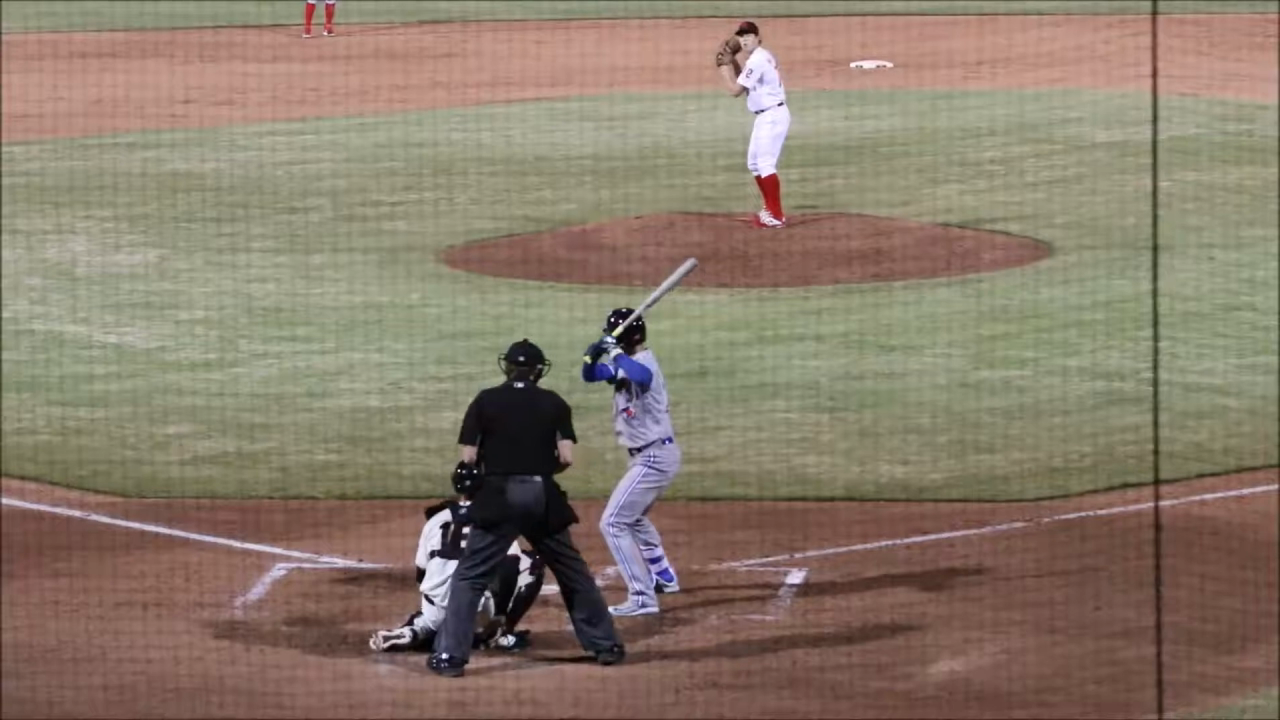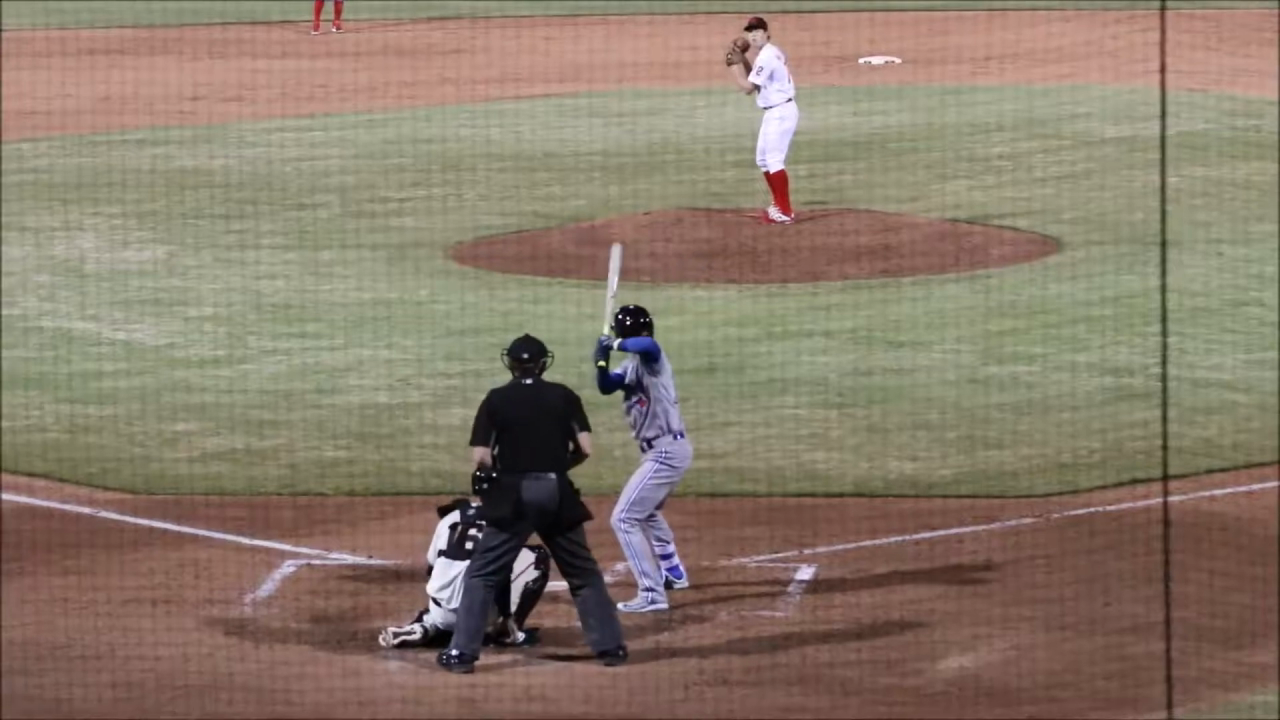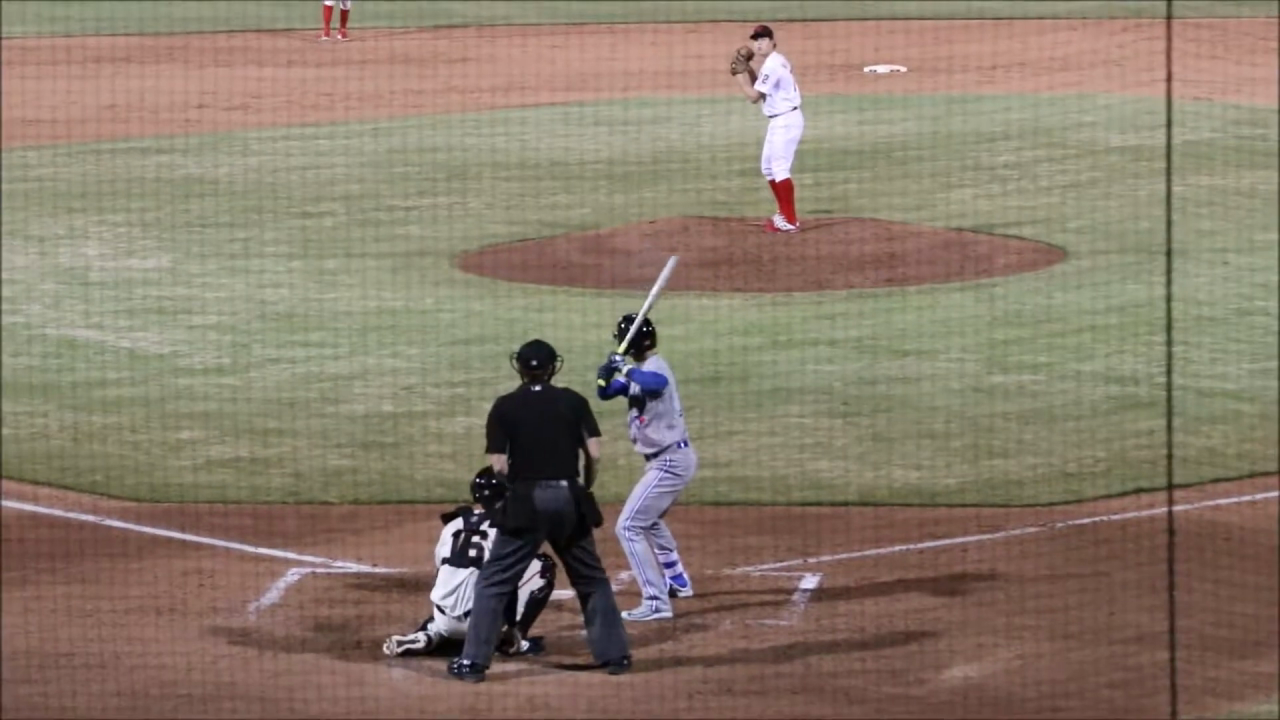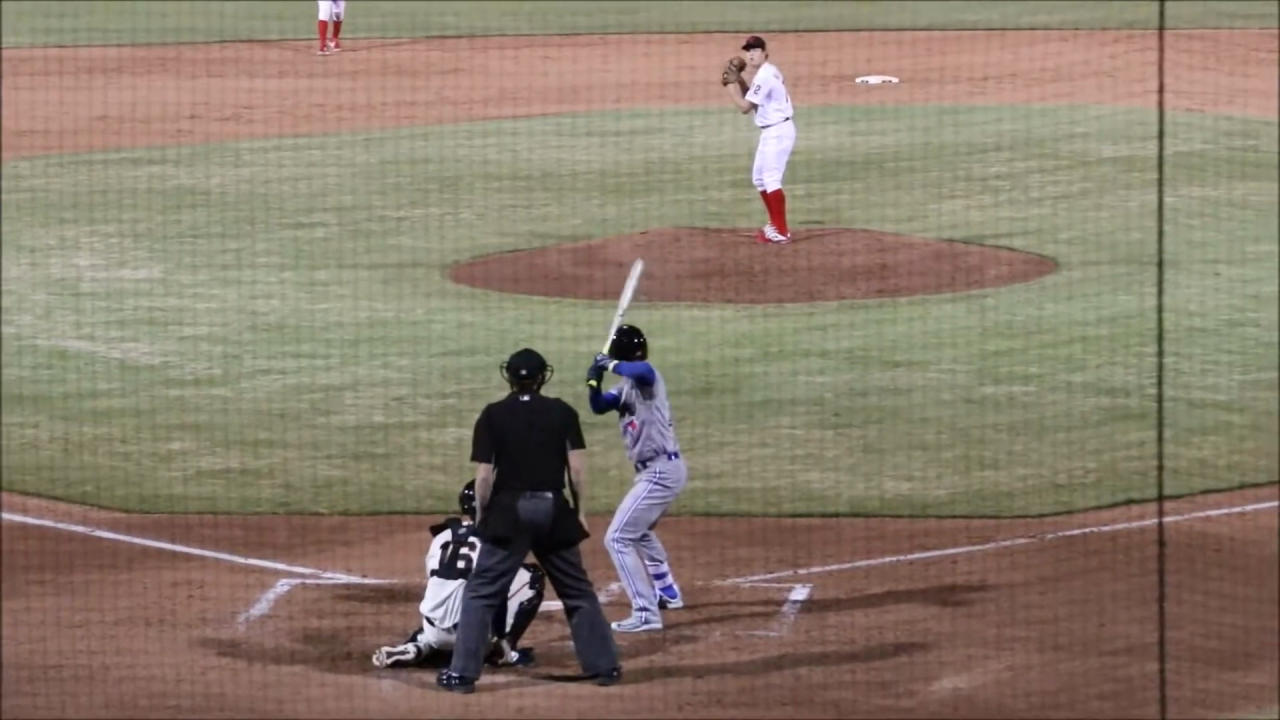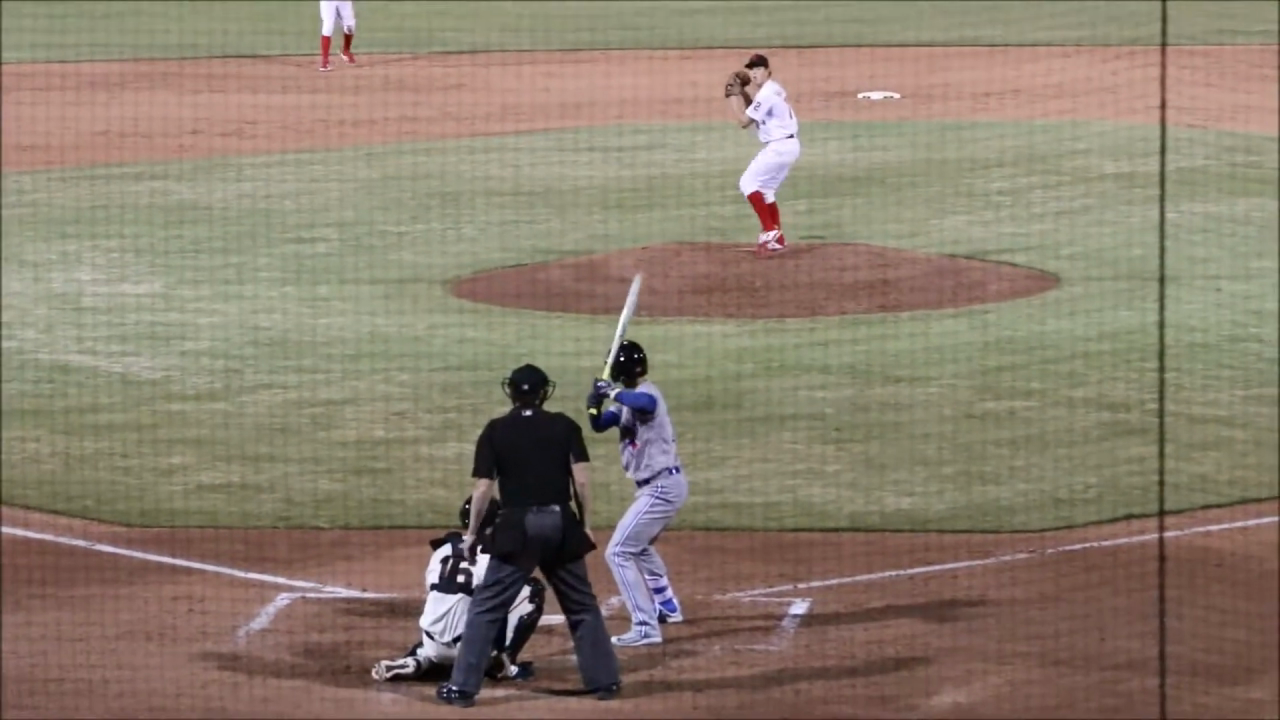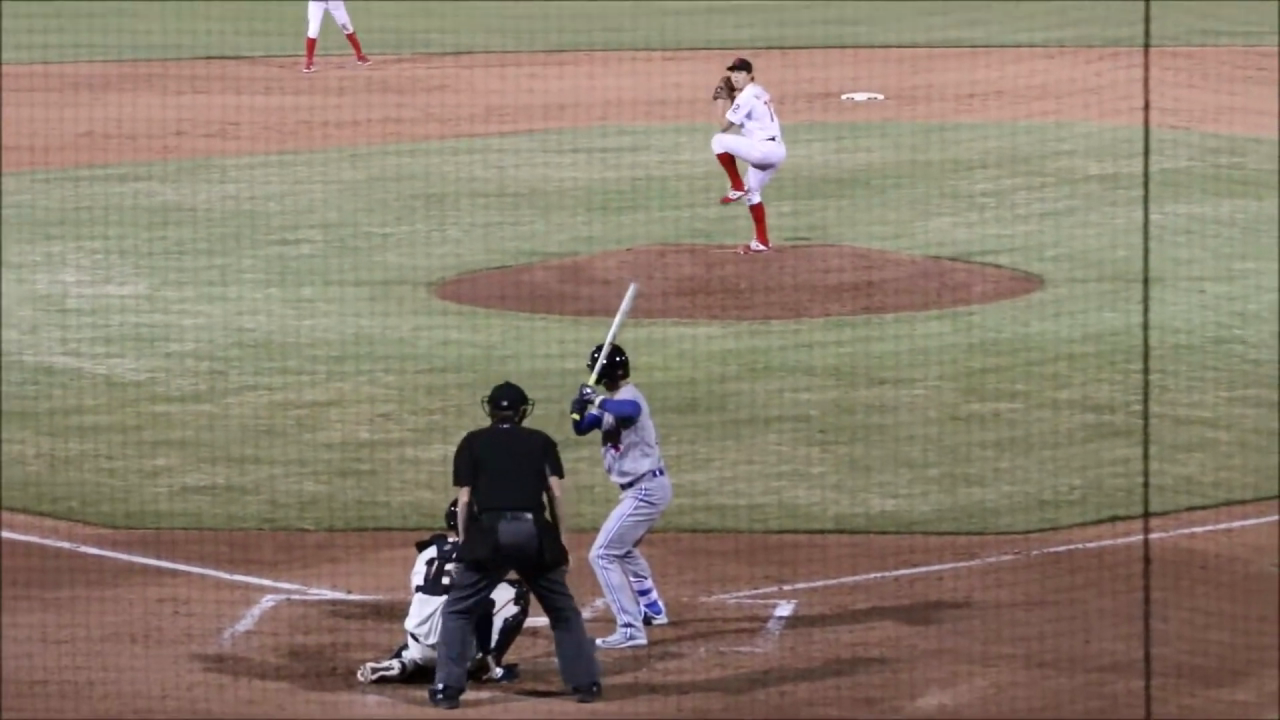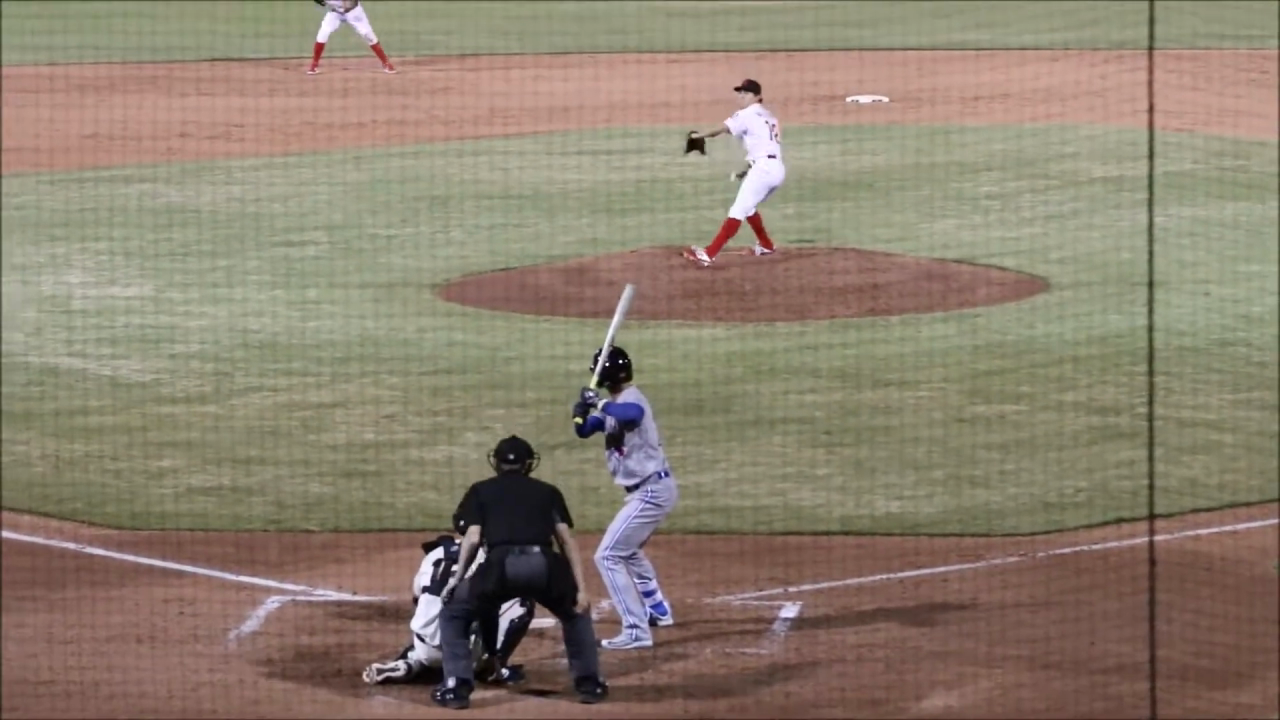
dt=0.3s
person 1, frame 1
left shoulder: (486, 400)
right shoulder: (554, 403)
left elbow: (468, 457)
right elbow: (566, 457)
left hip: (498, 496)
right hip: (542, 496)
left knee: (469, 576)
right knee: (574, 573)
left ankle: (450, 655)
right ankle: (606, 645)
person 1, frame 2
left shoulder: (496, 399)
right shoulder: (564, 396)
left elbow: (480, 458)
right elbow: (585, 448)
left hip: (514, 494)
right hip: (557, 492)
left knee: (482, 574)
right knee: (584, 572)
left ankle: (462, 652)
right ankle: (610, 646)
person 1, frame 3
left shoulder: (504, 406)
right shoulder: (574, 401)
left elbow: (499, 466)
right elbow: (594, 454)
right wrist: (583, 488)
left hip: (525, 502)
right hip: (568, 499)
left knee: (493, 582)
right knee: (592, 580)
left ankle: (473, 661)
right ankle: (615, 655)
person 1, frame 4
left shoulder: (493, 414)
right shoulder: (562, 411)
left elbow: (484, 474)
right elbow: (576, 467)
left wrist: (481, 516)
right wrist: (578, 511)
left hip: (510, 510)
right hip: (553, 509)
left knee: (481, 593)
right knee: (578, 591)
left ankle: (462, 672)
right ankle: (604, 666)
person 1, frame 5
left shoulder: (495, 430)
right shoulder: (565, 426)
left elbow: (483, 488)
right elbow: (581, 480)
left wrist: (472, 533)
right wrist: (584, 522)
left hip: (517, 526)
right hip: (559, 524)
left knee: (486, 607)
right knee: (582, 605)
left ankle: (462, 686)
right ankle: (604, 681)
person 1, frame 6
left shoulder: (472, 442)
right shoulder: (541, 441)
left elbow: (464, 499)
right elbow: (555, 494)
left wrist: (464, 544)
right wrist: (560, 540)
left hip: (491, 532)
right hip: (534, 531)
left knee: (457, 609)
right knee: (563, 610)
left ankle: (447, 686)
right ankle: (585, 682)
person 1, frame 7
left shoulder: (481, 490)
right shoulder: (548, 491)
left elbow: (473, 538)
right elbow: (565, 540)
left wrist: (457, 578)
right wrist: (580, 589)
left hip: (501, 565)
right hip: (543, 565)
left knee: (453, 613)
right knee: (575, 611)
left ankle: (456, 687)
right ankle: (589, 683)
person 2, frame 1
left shoulder: (644, 361)
right shoulder: (625, 362)
left elbow: (642, 379)
right elbow: (590, 375)
left wrist: (614, 352)
right wrist: (594, 353)
left hip: (654, 456)
right hip: (654, 454)
left knee: (613, 523)
right knee: (633, 517)
left ankle: (643, 597)
right ankle: (664, 577)
person 2, frame 2
left shoulder: (649, 353)
right shoulder: (632, 362)
left elbow: (647, 344)
right elbow: (606, 387)
left wrist: (615, 344)
right wrist: (602, 361)
left hip: (666, 451)
right hip: (664, 449)
left knee: (624, 518)
right knee: (646, 512)
left ankle: (652, 593)
right ankle: (672, 573)
person 2, frame 3
left shoulder: (655, 367)
right shoulder: (640, 369)
left elbow: (657, 385)
right elbow: (605, 394)
left wrist: (625, 367)
right wrist: (606, 374)
left hip: (670, 460)
right hip: (671, 458)
left knee: (628, 527)
right knee: (649, 521)
left ankle: (656, 602)
right ankle: (677, 581)
person 2, frame 4
left shoulder: (645, 376)
right shoulder: (628, 383)
left elbow: (643, 369)
right elbow: (599, 407)
left wrist: (610, 366)
right wrist: (594, 380)
left hip: (660, 471)
right hip: (660, 469)
left knee: (617, 538)
right knee: (639, 531)
left ankle: (646, 613)
right ankle: (667, 592)
person 2, frame 5
left shoulder: (645, 393)
right shoulder: (628, 400)
left elbow: (645, 403)
right elbow: (599, 425)
left wrist: (612, 392)
right wrist: (595, 404)
left hip: (661, 486)
right hip: (661, 485)
left knee: (618, 552)
right knee: (639, 546)
left ankle: (646, 627)
right ankle: (666, 607)
person 2, frame 6
left shoulder: (629, 396)
right shoulder: (610, 401)
left elbow: (629, 411)
right elbow: (581, 428)
left wrist: (596, 399)
right wrist: (580, 408)
left hip: (645, 489)
right hip: (646, 487)
left knee: (602, 554)
right knee: (623, 548)
left ankle: (630, 629)
right ankle: (651, 608)
person 2, frame 7
left shoulder: (631, 399)
right shoulder: (615, 403)
left elbow: (632, 415)
right elbow: (584, 431)
left wrist: (598, 402)
right wrist: (582, 412)
left hip: (651, 491)
right hip: (651, 489)
left knee: (608, 556)
right knee: (628, 550)
left ankle: (636, 631)
right ankle: (657, 610)
person 3, frame 1
left shoulder: (757, 60)
right shoulder: (760, 57)
left elbow: (735, 90)
right elbow: (744, 81)
left wrist: (723, 67)
right wrist: (731, 62)
left hip: (772, 116)
right hip: (766, 117)
left knee: (766, 164)
right knee: (754, 163)
left ankle: (777, 216)
right ankle: (770, 209)
person 3, frame 2
left shoulder: (766, 56)
right shoulder: (769, 53)
left elbow: (747, 88)
right elbow: (755, 79)
left wrist: (733, 65)
right wrist: (741, 60)
left hip: (780, 112)
right hip: (774, 112)
left knee: (774, 160)
right knee: (763, 159)
left ankle: (785, 212)
right ankle: (779, 205)
person 3, frame 3
left shoulder: (772, 65)
right shoulder: (775, 61)
left elbow: (753, 96)
right elbow: (760, 88)
left wrist: (739, 74)
right wrist: (746, 69)
left hip: (786, 121)
right hip: (779, 121)
left knee: (779, 169)
right knee: (768, 167)
left ankle: (790, 220)
right ankle: (784, 213)
person 3, frame 4
left shoulder: (764, 75)
right shoulder: (766, 73)
left elbow: (745, 107)
right elbow: (752, 98)
left wrist: (729, 85)
right wrist: (737, 79)
left hip: (778, 131)
right hip: (771, 132)
left knee: (771, 180)
right knee: (760, 178)
left ankle: (781, 232)
right ankle: (775, 225)
person 3, frame 5
left shoulder: (766, 93)
right shoulder: (771, 89)
left elbow: (744, 121)
right elbow: (754, 113)
left wrist: (732, 98)
right wrist: (741, 93)
left hip: (781, 147)
right hip: (782, 146)
left knee: (748, 183)
right knee: (764, 191)
left ankle: (769, 230)
right ankle: (776, 238)
person 3, frame 6
left shoulder: (746, 96)
right shoulder: (758, 91)
left elbow: (725, 126)
right elbow: (743, 116)
left wrist: (721, 101)
right wrist: (730, 97)
left hip: (764, 148)
right hip: (776, 149)
left knee: (719, 140)
right knee: (752, 192)
left ankle: (737, 187)
right ankle: (761, 241)
person 3, frame 7
left shoulder: (747, 114)
right shoulder: (769, 117)
left elbow: (722, 129)
left wrist: (700, 135)
right wrist: (748, 172)
left hip: (764, 169)
right hip: (776, 170)
left knee: (739, 210)
right knee: (746, 206)
left ankle: (708, 254)
right ankle: (766, 245)
person 4, frame 1
left shoulder: (436, 519)
left elbow: (421, 574)
right elbow: (509, 566)
right wrist: (501, 614)
left hip: (434, 614)
right knee: (531, 563)
left ankle: (415, 630)
right ankle: (498, 635)
person 4, frame 2
left shoulder: (449, 518)
left elbow: (431, 570)
right wrist: (507, 618)
left hip: (440, 612)
right knee: (537, 557)
left ankle: (425, 626)
right ankle: (508, 630)
person 4, frame 3
left shoulder: (452, 526)
right wrist: (513, 628)
left hip: (445, 620)
right knee: (543, 566)
left ankle: (429, 635)
right ankle: (513, 639)
person 4, frame 4
left shoulder: (441, 537)
right wrist: (502, 639)
left hip: (435, 632)
right knee: (532, 577)
left ankle: (419, 646)
right ankle: (503, 650)
person 4, frame 5
left shoulder: (441, 551)
right shoulder: (492, 554)
right wrist: (502, 655)
left hip: (434, 646)
right knee: (532, 592)
left ankle: (418, 660)
right ankle: (502, 664)
person 4, frame 6
left shoulder: (426, 553)
right elbow: (482, 609)
right wrist: (487, 656)
left hip: (419, 648)
right knee: (517, 594)
left ankle: (402, 662)
right ankle: (487, 664)
person 4, frame 7
left shoulder: (434, 554)
right shoulder: (484, 557)
left elbow: (417, 598)
right elbow: (488, 611)
right wrist: (492, 657)
left hip: (425, 649)
right knee: (522, 599)
left ankle: (408, 665)
right ankle: (494, 668)
